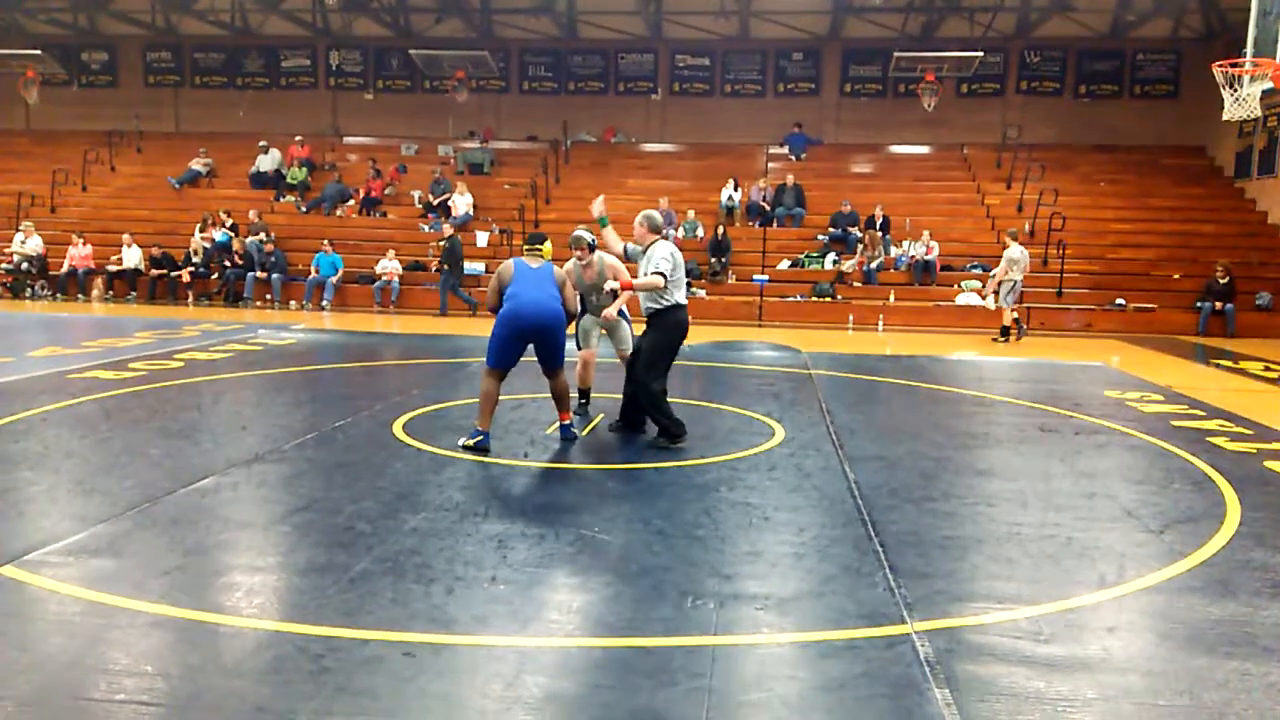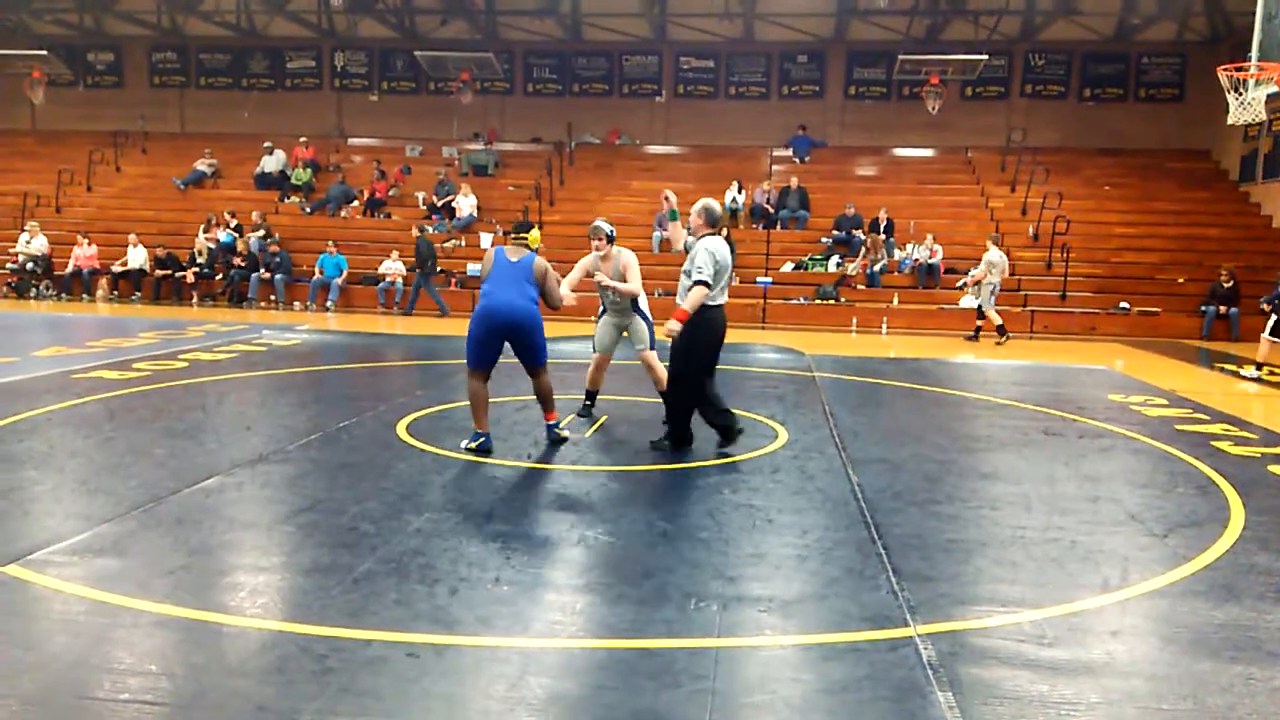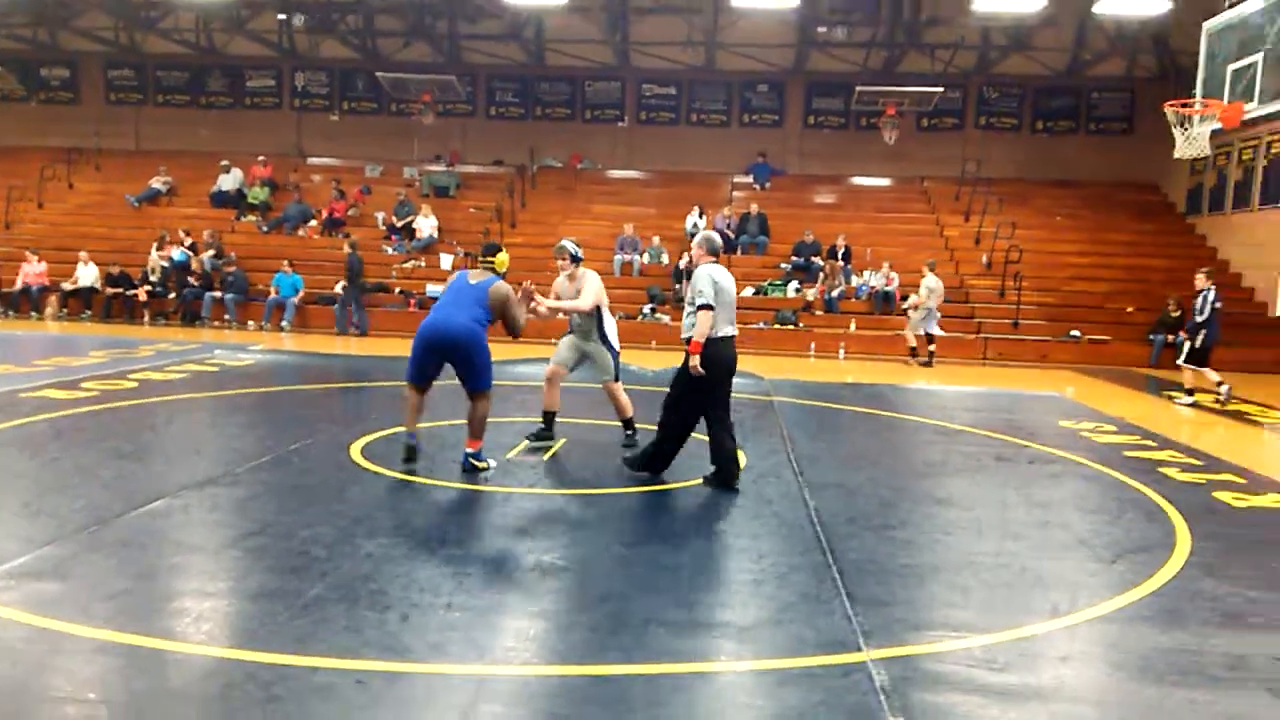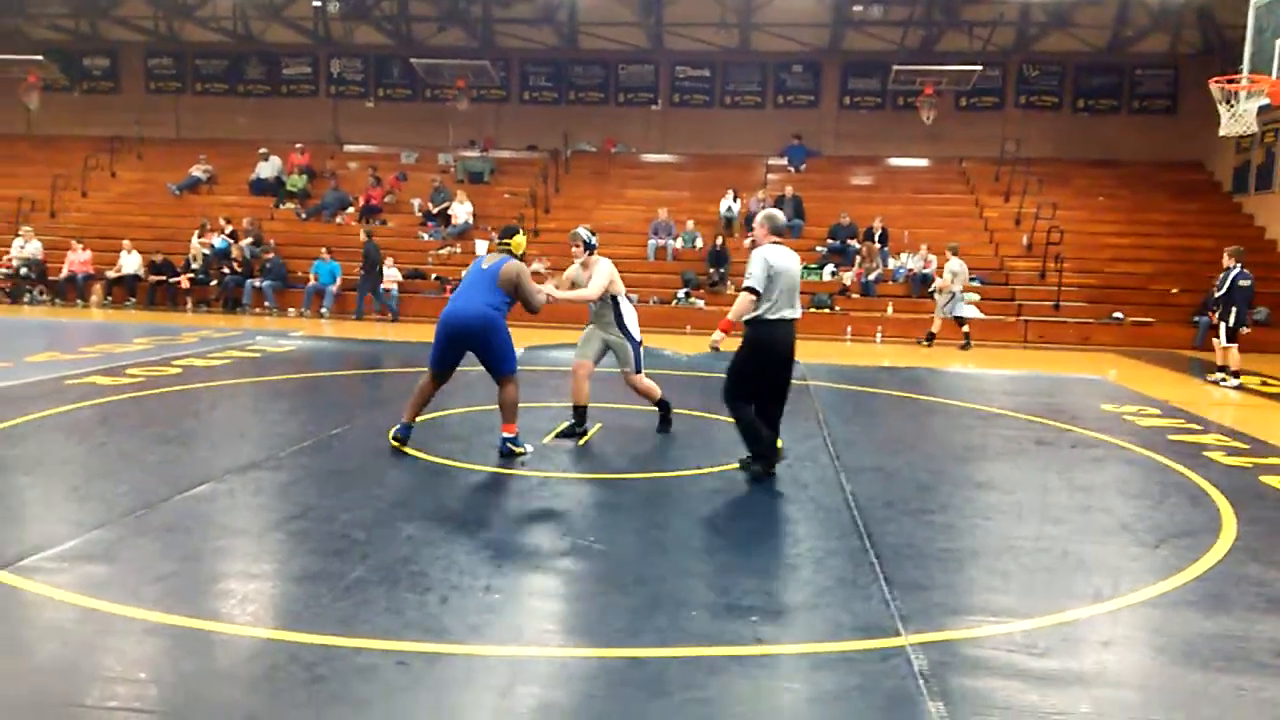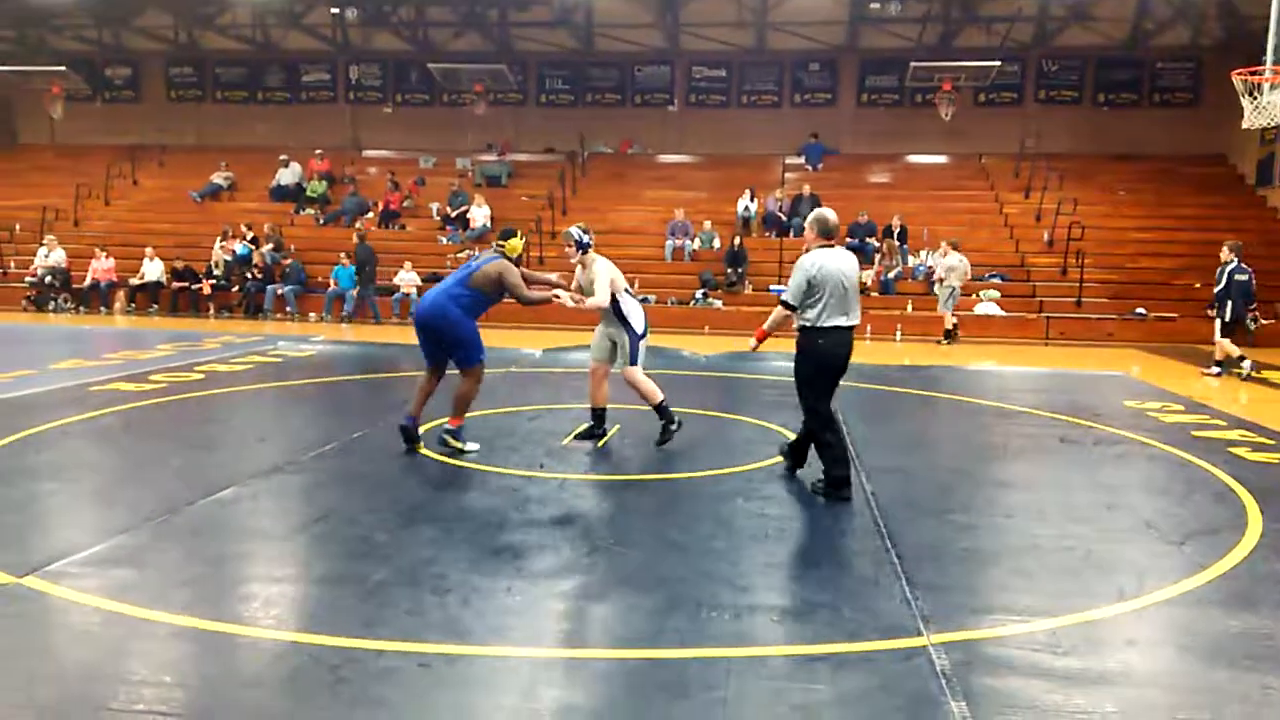
dt=0.3s
person 1, frame 1
left shoulder: (663, 250)
right shoulder: (645, 251)
left elbow: (657, 281)
right elbow: (617, 248)
left wrist: (622, 284)
right wrist: (601, 219)
left hip: (669, 320)
right hip: (659, 321)
left knee: (647, 377)
right knee: (635, 367)
left ankle: (672, 431)
right ankle: (631, 420)
person 1, frame 2
left shoulder: (706, 247)
right shoulder: (715, 244)
left elbow: (701, 288)
right elbow: (680, 243)
left wrist: (677, 317)
right wrist: (673, 214)
left hip: (699, 319)
right hip: (714, 318)
left knee: (681, 382)
right knee: (700, 381)
left ankle: (678, 438)
right ankle: (727, 426)
person 1, frame 3
left shoulder: (705, 273)
right shoulder: (725, 275)
left elbow: (705, 313)
left wrist: (695, 350)
right wrist: (687, 273)
left hip: (706, 352)
right hip: (726, 351)
left knee: (677, 410)
right knee: (718, 415)
left ankle: (652, 461)
right ankle: (727, 473)
person 1, frame 4
left shoulder: (763, 255)
right shoulder: (793, 258)
left elbow: (750, 296)
left wrist: (724, 327)
left hip: (763, 333)
right hip: (786, 333)
left knee: (737, 395)
right knee: (771, 402)
left ankle: (764, 456)
right ankle: (765, 459)
person 1, frame 5
left shoulder: (808, 262)
right shoulder: (850, 259)
left elbow: (786, 308)
left wrist: (760, 336)
left hip: (817, 341)
right hip: (844, 339)
left knee: (819, 412)
right knee: (818, 405)
left ankle: (838, 480)
right ankle: (797, 453)
person 2, frame 1
left shoulder: (507, 267)
right shoulder: (557, 272)
left elbow: (491, 305)
right elbow: (572, 310)
right wrist: (559, 328)
left hip: (515, 317)
right hip: (551, 318)
left knee: (493, 375)
right knee: (555, 374)
left ankle: (481, 434)
right ankle: (566, 426)
person 2, frame 2
left shoulder: (492, 254)
right shoulder: (541, 264)
right elbow: (556, 303)
right wrist: (555, 283)
left hip: (487, 315)
right hip: (525, 317)
left knee: (477, 375)
right knee: (538, 373)
left ankle: (481, 435)
right ankle: (552, 426)
person 2, frame 3
left shoulder: (456, 277)
right shoulder: (504, 289)
right elbow: (516, 331)
right wrist: (523, 304)
left hip: (430, 331)
right hip: (469, 337)
left knee: (416, 387)
right knee: (480, 396)
left ankle: (410, 437)
right ankle: (473, 455)
person 2, frame 4
left shoulder: (480, 261)
right shoulder: (518, 268)
right elbow: (534, 306)
right wrist: (539, 294)
left hip: (451, 319)
right hip: (485, 325)
left knee: (434, 378)
right knee: (508, 381)
left ankle: (404, 428)
right ankle: (510, 439)
person 2, frame 5
left shoulder: (487, 256)
right shoulder: (504, 267)
left elbow: (519, 274)
right elbow: (524, 297)
left wrist: (549, 280)
right wrist: (551, 296)
left hip: (426, 309)
right hip: (450, 315)
left knee: (434, 370)
right knee: (473, 373)
left ankle: (411, 420)
right ankle: (452, 431)
person 3, frame 1
left shoulder: (610, 263)
right shoulder: (569, 269)
left elbow: (629, 288)
left wrist: (614, 308)
left hip: (614, 312)
right hip: (588, 316)
left knee: (627, 356)
right knee: (586, 358)
right ankle: (583, 400)
person 3, frame 2
left shoulder: (627, 257)
right shoulder: (588, 261)
left elbow: (635, 290)
right elbow: (566, 283)
left wrist: (610, 282)
right wrist: (565, 293)
left hip: (635, 313)
right hip: (609, 315)
left knee: (649, 359)
right knee: (599, 361)
right ankle: (588, 402)
person 3, frame 3
left shoulder: (591, 278)
right shoulder: (559, 282)
left elbow: (584, 305)
right elbow: (545, 312)
left wrist: (551, 304)
right wrist: (538, 307)
left hip: (602, 339)
right hip: (575, 337)
left knee: (613, 388)
right knee: (551, 374)
left ankle: (630, 430)
right ankle: (547, 428)
person 3, frame 4
left shoulder: (604, 267)
right shoulder: (575, 269)
left elbow: (592, 294)
right elbow: (561, 291)
left wrist: (558, 294)
left hip: (623, 327)
right hip: (598, 327)
left knee: (635, 380)
right knee: (579, 370)
left ankle: (665, 410)
right ankle: (578, 423)
person 3, frame 5
left shoulder: (600, 266)
right shoulder: (579, 270)
left elbow: (601, 301)
right elbow: (575, 295)
left wrist: (574, 304)
left hip: (630, 323)
right hip: (608, 324)
left knee: (631, 374)
right knee: (596, 371)
left ankle: (668, 419)
right ankle: (597, 425)
